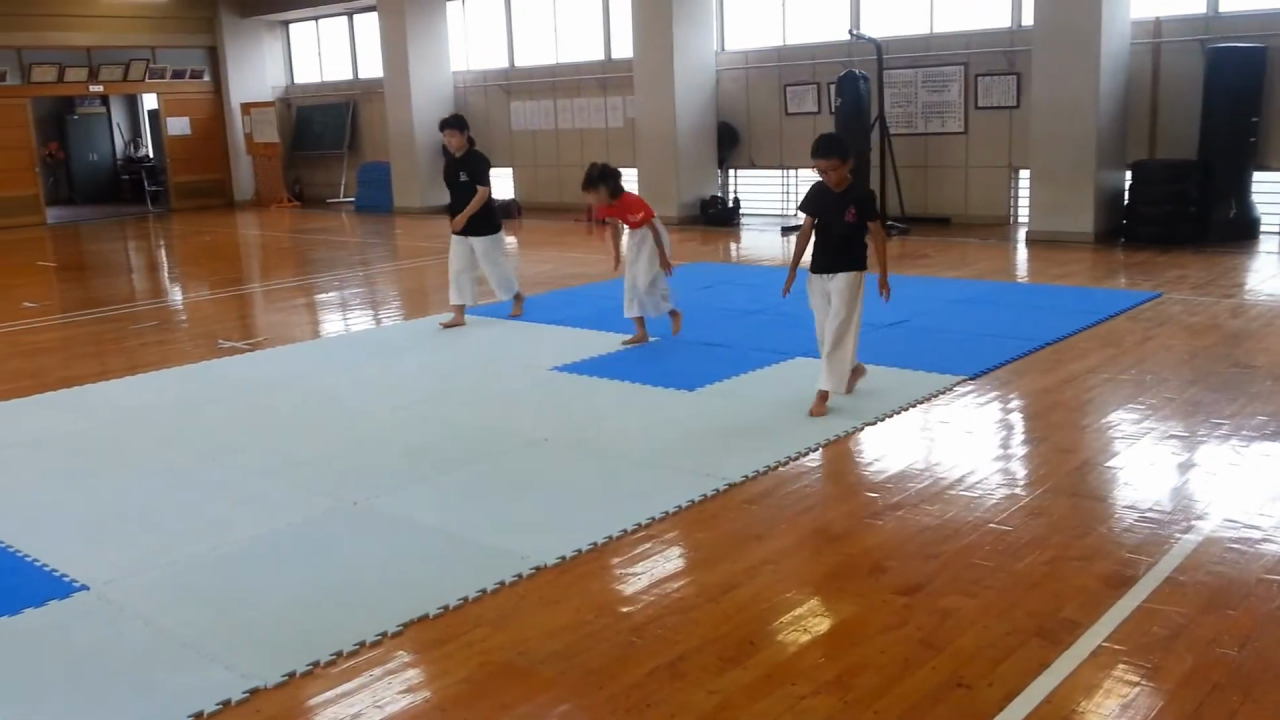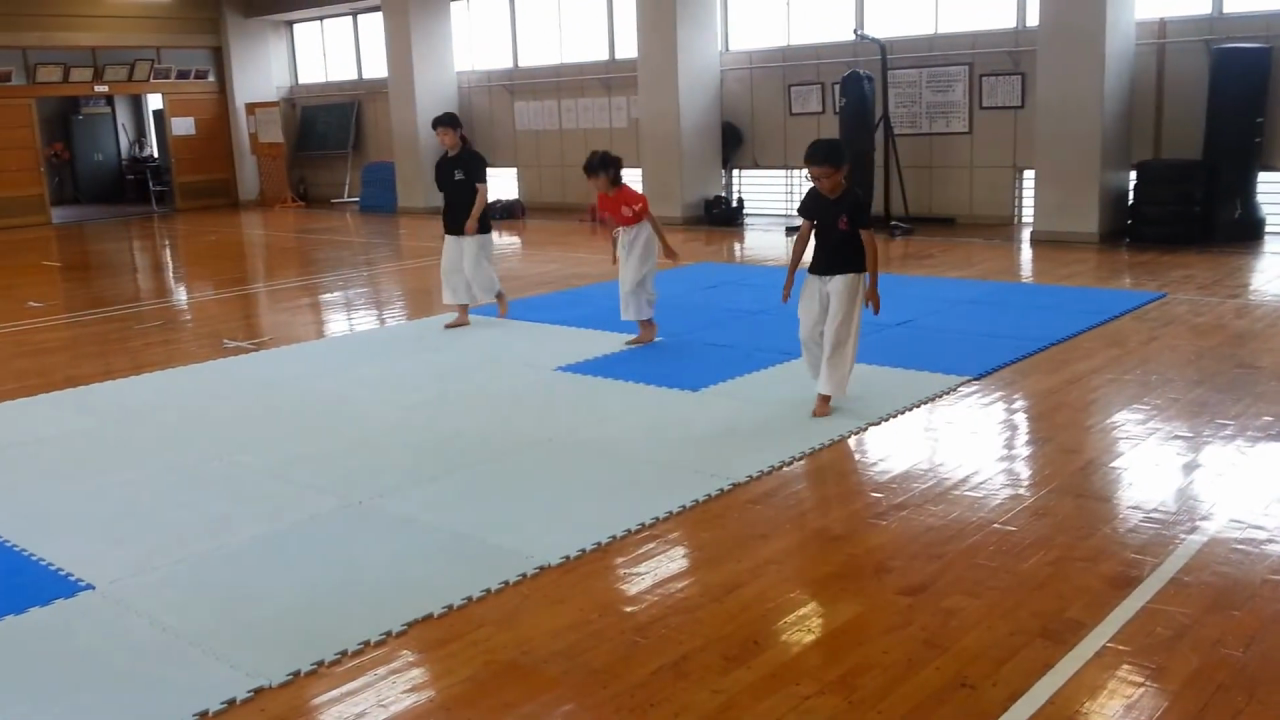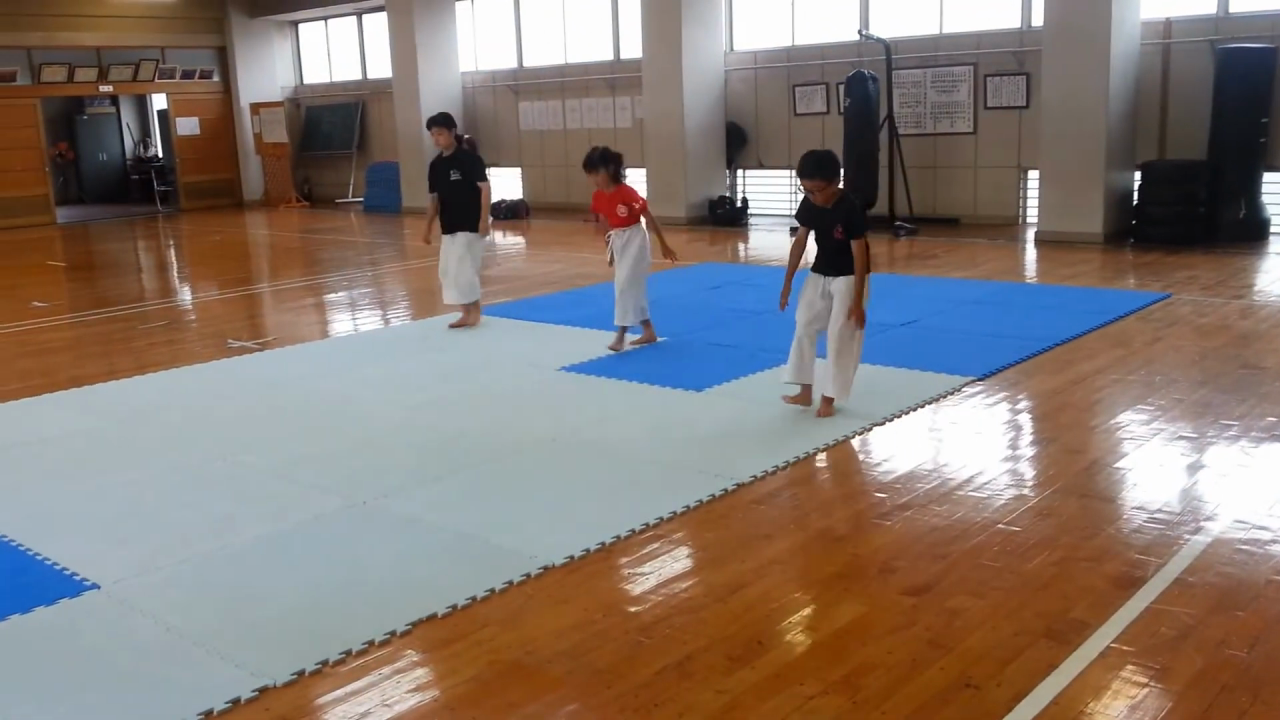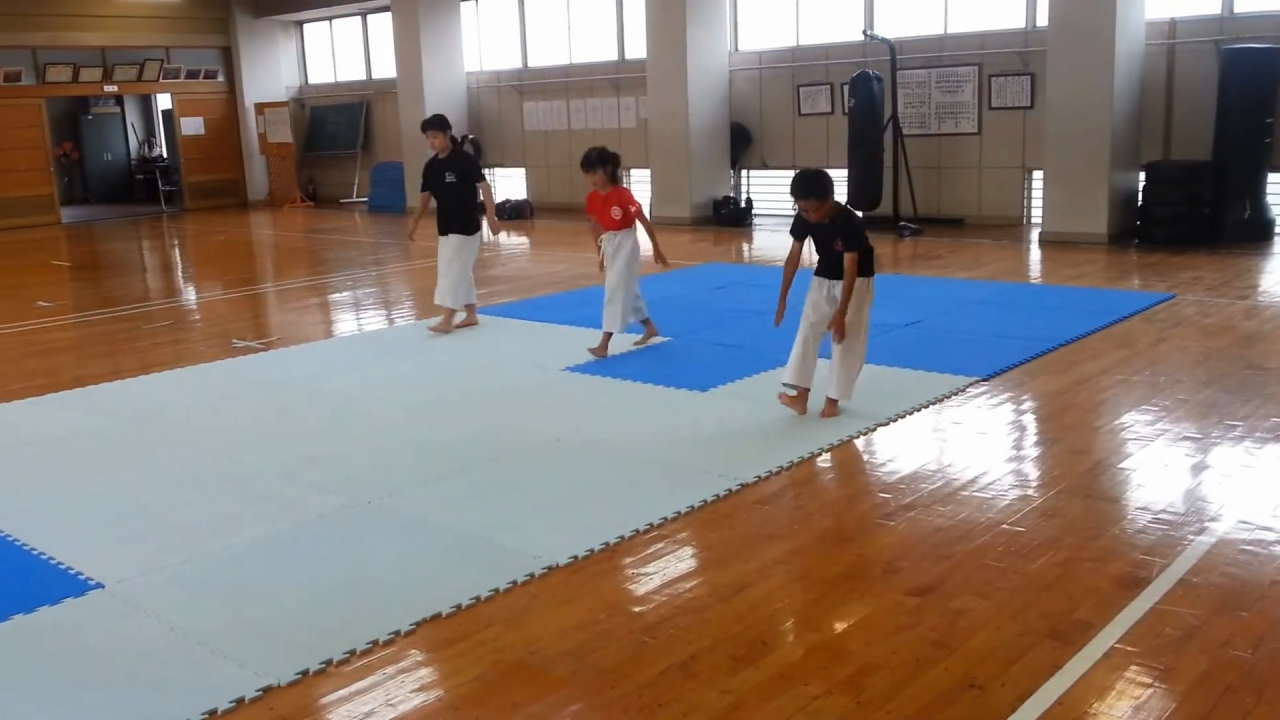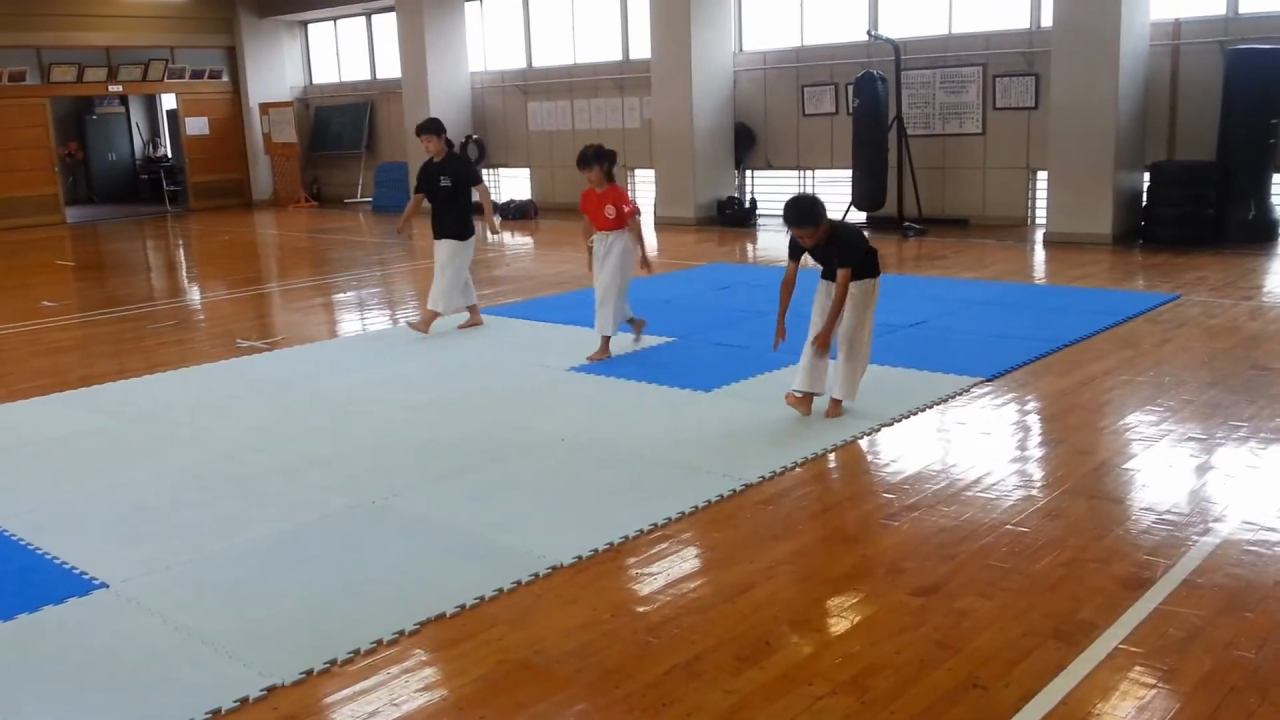
dt=0.1s
person 1, frame 1
left shoulder: (862, 195)
right shoulder: (816, 192)
left elbow: (877, 235)
right elbow: (805, 231)
left wrist: (883, 276)
right wrist: (792, 269)
left hip: (848, 273)
right hip: (818, 272)
left knee: (838, 332)
right knee: (824, 330)
left ankle: (824, 393)
right ankle: (853, 370)
person 1, frame 2
left shoulder: (856, 202)
right shoulder: (813, 197)
left elbow: (869, 244)
right elbow: (803, 235)
left wrist: (872, 287)
right wrist: (790, 275)
left hip: (847, 275)
right hip: (816, 274)
left knee: (838, 335)
right knee: (809, 331)
left ankle: (825, 395)
right ankle: (838, 376)
person 1, frame 3
left shoulder: (852, 209)
right shoulder: (808, 204)
left elbow: (860, 256)
right elbow: (799, 243)
left wrist: (858, 300)
right wrist: (787, 283)
left hip: (849, 277)
right hip: (818, 275)
left knee: (842, 336)
right knee: (804, 327)
left ankle: (830, 397)
right ankle: (804, 389)
person 1, frame 4
left shoulder: (848, 222)
right shoulder: (803, 218)
left elbow: (850, 271)
right elbow: (793, 258)
left wrist: (841, 314)
right wrist: (782, 299)
left hip: (856, 278)
right hip: (824, 277)
left knee: (846, 339)
right knee: (808, 330)
left ankle: (833, 398)
right ankle: (799, 394)
person 1, frame 5
left shoulder: (845, 239)
right shoulder: (798, 239)
left elbow: (842, 289)
right elbow: (789, 280)
left wrist: (828, 332)
right wrist: (780, 322)
left hip: (861, 279)
right hip: (830, 279)
left knee: (850, 339)
right knee: (815, 337)
left ankle: (837, 399)
right ankle: (805, 398)
person 2, frame 1
left shoulder: (478, 160)
right shoulder: (449, 163)
left elbow: (483, 193)
left wrist: (464, 216)
left hip: (483, 226)
right hip: (460, 229)
left knee: (495, 266)
right knee: (458, 269)
left ankle: (517, 298)
right ankle: (459, 315)
person 2, frame 2
left shoulder: (473, 158)
right shoulder: (442, 164)
left elbow: (482, 190)
left wrist: (473, 218)
right wrist: (449, 221)
left hip: (475, 226)
right hip: (453, 228)
left knee: (474, 269)
right knee: (451, 269)
left ankle: (500, 298)
right ankle: (462, 315)
person 2, frame 3
left shoulder: (469, 158)
right shoulder: (436, 164)
left elbow: (484, 188)
right elbow: (436, 198)
left wrist: (484, 218)
right wrist: (428, 226)
left hip: (470, 225)
right hip: (448, 227)
left knee: (462, 268)
right knee: (448, 270)
left ankle: (475, 310)
right ankle: (467, 314)
person 2, frame 4
left shoulder: (464, 160)
right shoulder: (431, 166)
left elbow: (484, 187)
right elbow: (425, 197)
left wrist: (491, 216)
right wrist: (415, 221)
left hip: (465, 227)
right hip: (445, 228)
left knee: (452, 271)
right knee: (453, 271)
left ankle: (447, 320)
right ankle: (471, 314)
person 2, frame 5
left shoulder: (460, 164)
right shoulder: (426, 169)
left elbow: (482, 189)
right elbow: (418, 197)
left wrist: (489, 218)
right wrist: (405, 219)
left hip: (459, 231)
right hip: (441, 232)
left knee: (446, 276)
right knee: (458, 275)
left ankle: (426, 322)
right ankle: (475, 315)
person 3, frame 1
left shoulder: (631, 202)
right shoulder: (605, 206)
left elbow: (652, 228)
right elbow: (614, 228)
left wrist: (662, 256)
right wrist: (617, 256)
left hip: (650, 236)
right hip: (634, 235)
left knee: (646, 283)
right knee: (631, 284)
left ankle: (674, 314)
right ankle: (641, 331)
person 3, frame 2
left shoulder: (627, 194)
right shoulder: (602, 198)
left elbow: (650, 218)
left wrist: (665, 245)
right wrist: (615, 249)
left hip: (641, 236)
right hip: (626, 237)
left knee: (634, 284)
right knee: (626, 286)
left ankle: (649, 325)
right ankle: (645, 331)
person 3, frame 3
left shoulder: (626, 193)
right shoulder: (598, 196)
left elbow: (648, 217)
left wrist: (663, 244)
right wrist: (610, 249)
left hip: (634, 240)
right hip: (617, 241)
left knee: (625, 287)
right knee: (633, 288)
left ankle: (620, 337)
right ankle: (648, 333)
person 3, frame 4
left shoulder: (622, 195)
right shoulder: (592, 198)
left elbow: (644, 221)
left wrist: (656, 250)
right wrist: (600, 253)
left hip: (625, 244)
right hip: (609, 245)
left knee: (615, 293)
right knee: (626, 292)
left ankle: (604, 344)
right ankle: (650, 328)
person 3, frame 5
left shoulder: (618, 194)
right shoulder: (587, 196)
left elbow: (634, 225)
left wrist: (643, 255)
right wrist: (590, 255)
left hip: (618, 245)
right hip: (599, 246)
left knee: (609, 295)
right knee: (604, 295)
left ankle: (604, 347)
right ankle: (635, 323)
